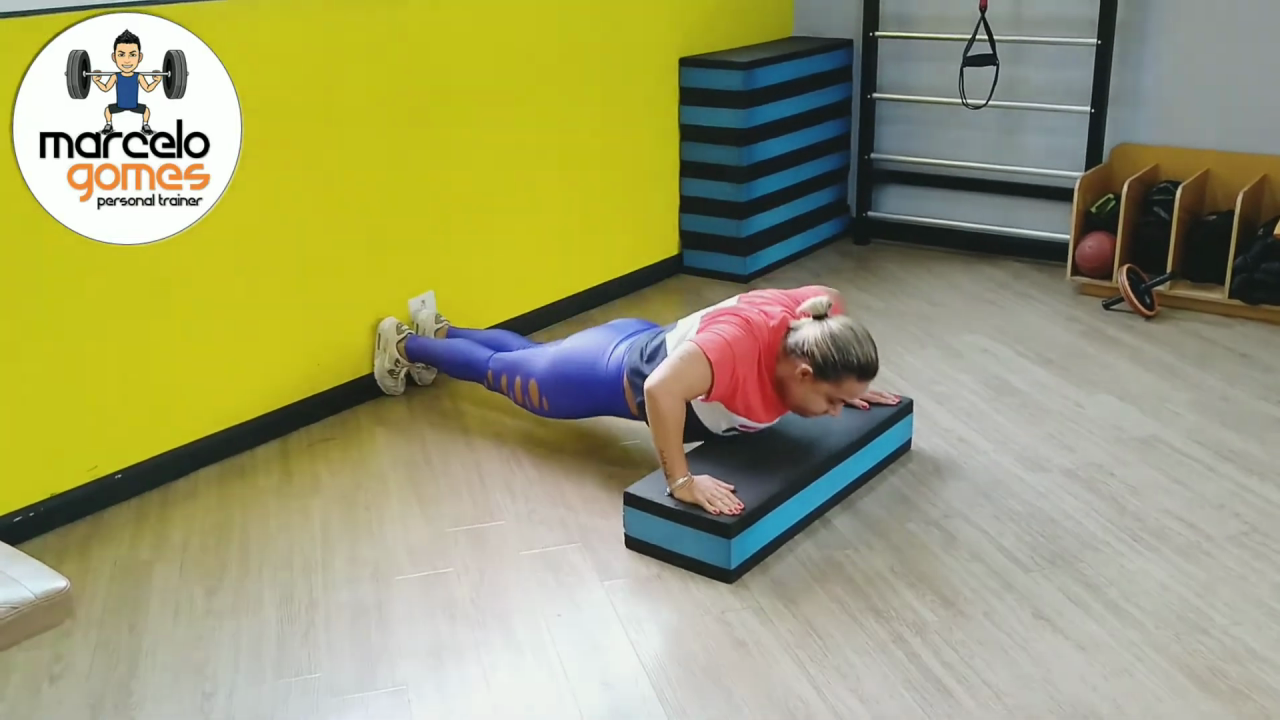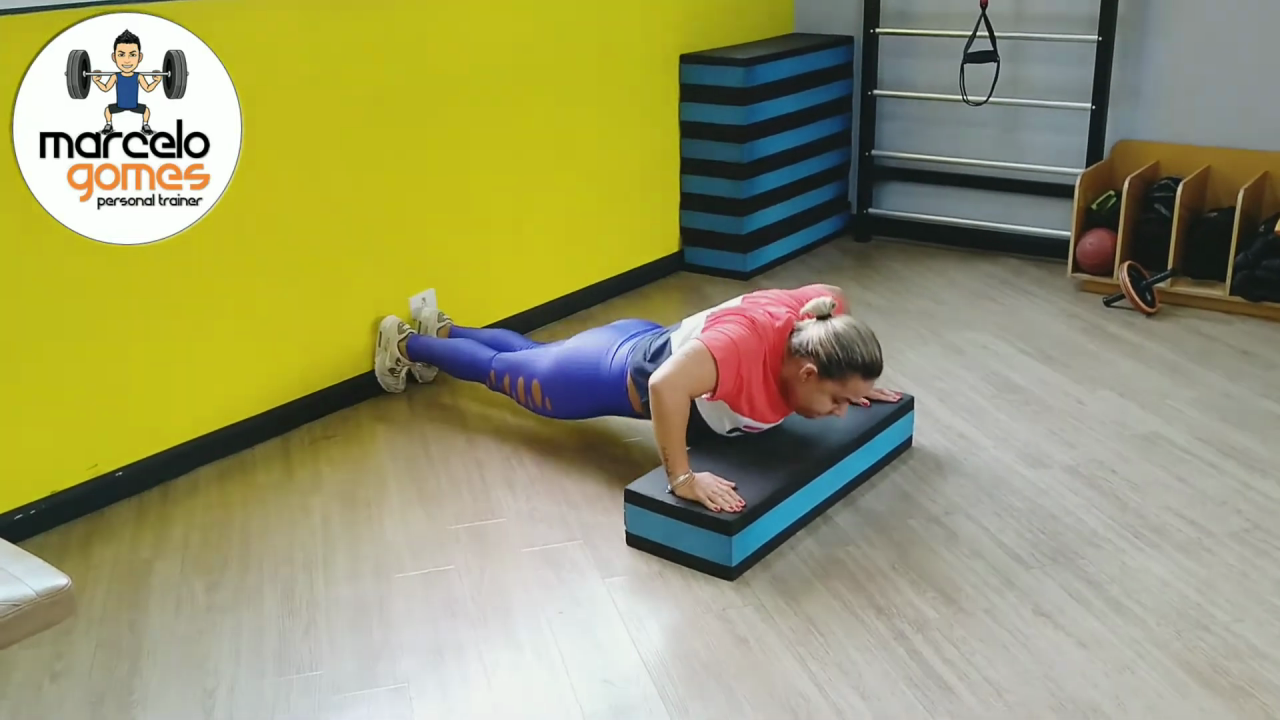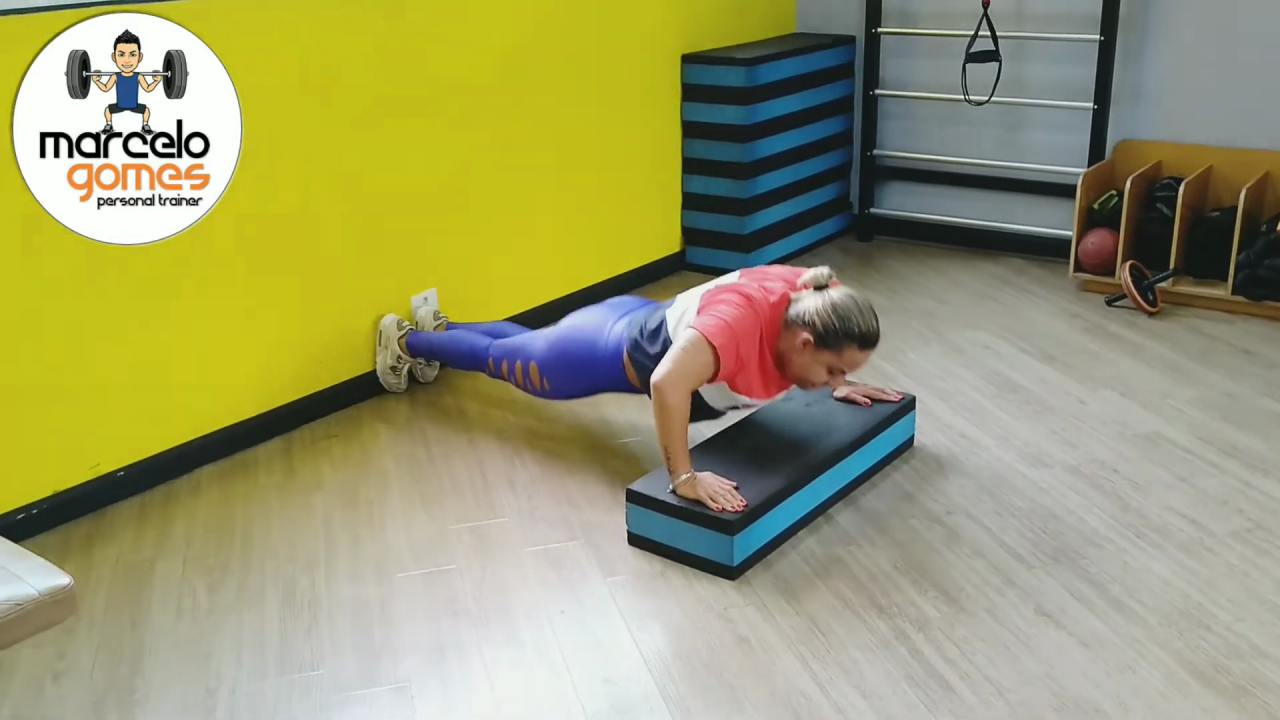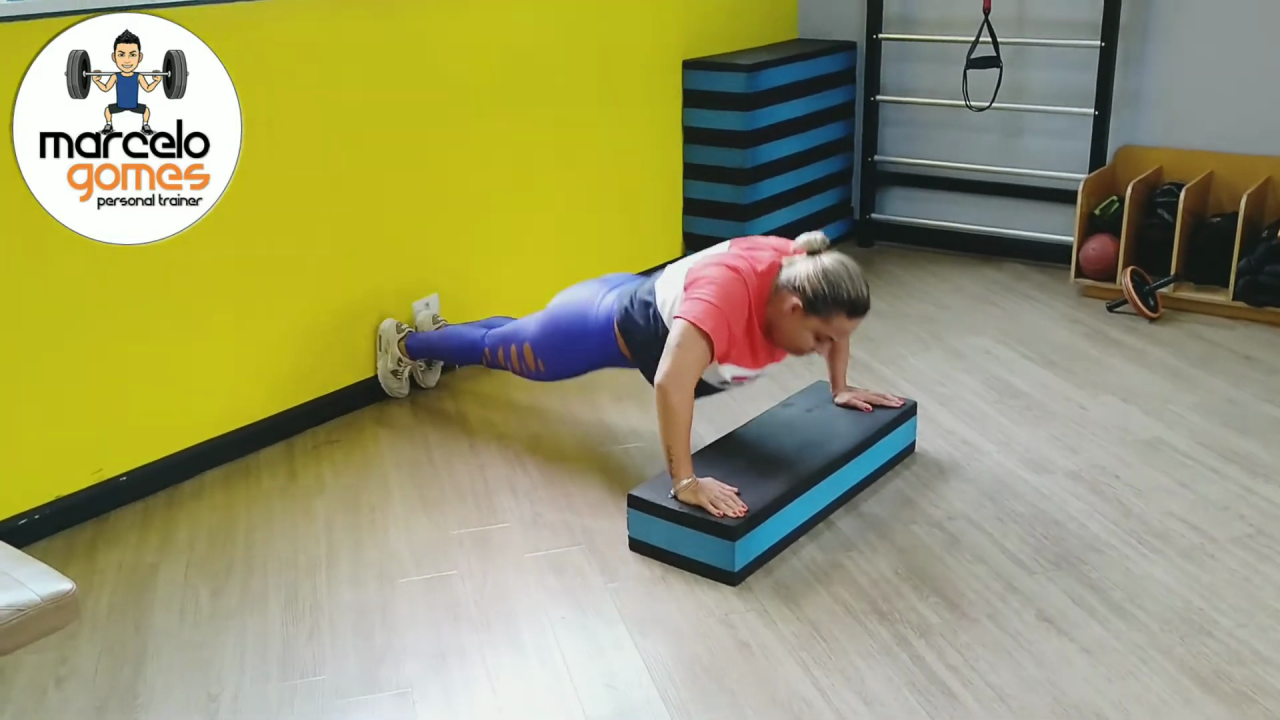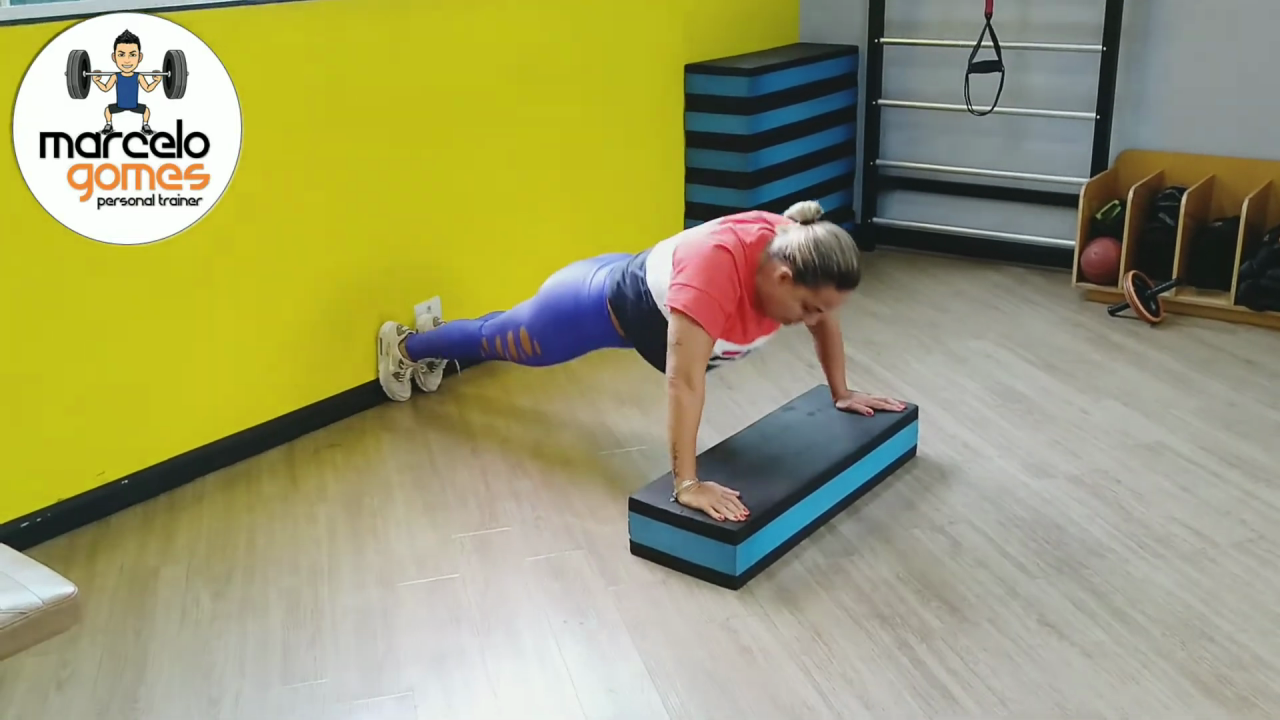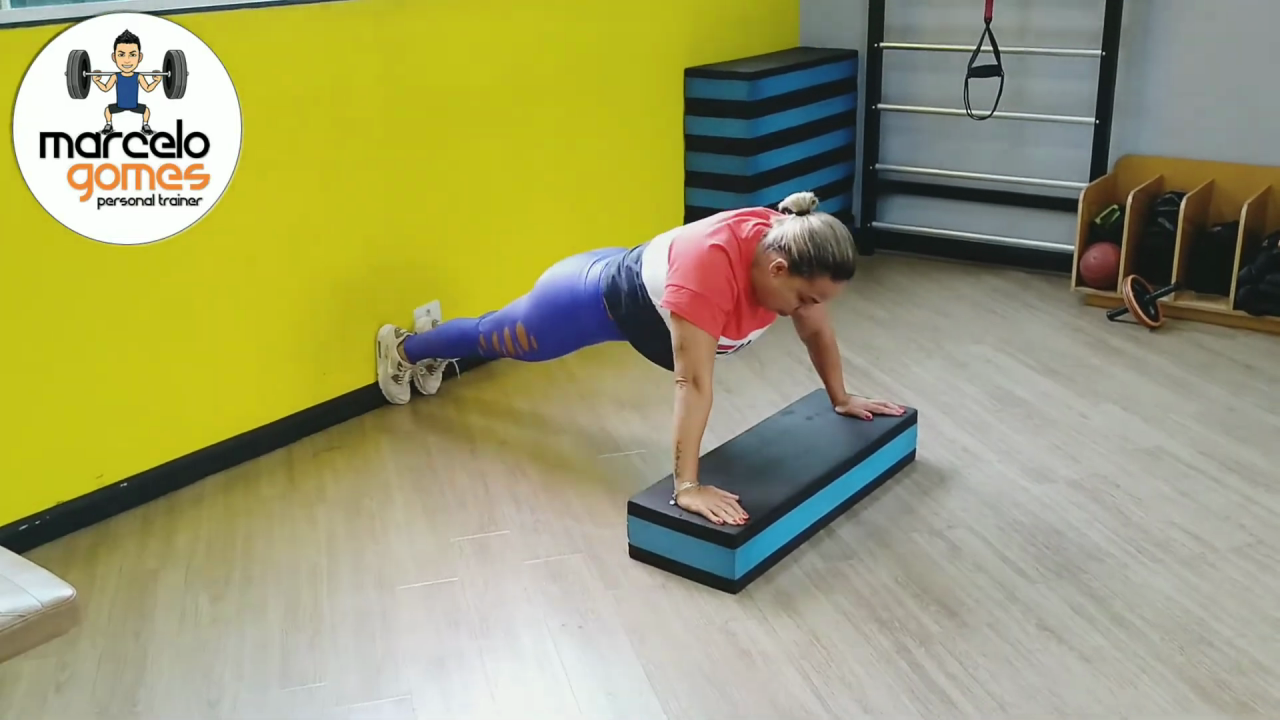
dt=0.2s
person 1, frame 1
left shoulder: (810, 323)
right shoulder: (741, 344)
left elbow: (832, 296)
right elbow: (659, 389)
left wrist: (847, 392)
right wrist: (681, 481)
left hip: (646, 342)
right hip: (614, 377)
left knee: (532, 349)
right knee: (497, 372)
left ankle: (439, 330)
right ankle: (404, 344)
person 1, frame 2
left shoulder: (812, 325)
right shoulder: (746, 344)
left elbow: (836, 298)
right elbow: (665, 387)
left wrist: (849, 392)
right wrist: (683, 479)
left hip: (648, 345)
right hip: (617, 376)
left knee: (529, 350)
right knee: (499, 371)
left ankle: (441, 327)
right ankle: (405, 343)
person 1, frame 3
left shoulder: (808, 301)
right shoulder: (742, 319)
right elbow: (666, 384)
left wrist: (843, 386)
right wrist: (685, 478)
left hip: (647, 325)
right hip: (612, 353)
left knee: (520, 341)
right knee: (498, 360)
left ankle: (441, 324)
right ankle: (405, 340)
person 1, frame 4
left shoulder: (802, 274)
right shoulder: (729, 289)
left elbow: (834, 327)
right elbow: (672, 384)
left wrist: (841, 387)
right wrist: (685, 482)
left hip: (644, 312)
right hip: (603, 325)
left knee: (508, 339)
right knee: (494, 349)
left ankle: (439, 327)
right ankle: (405, 343)
person 1, frame 5
left shoulder: (796, 251)
right shoulder: (718, 264)
left elbow: (826, 323)
right elbow: (684, 380)
left wrist: (842, 395)
right wrist: (687, 485)
left hip: (638, 297)
right hip: (595, 304)
left knee: (501, 336)
right knee: (495, 343)
left ankle: (438, 331)
right ankle: (406, 346)
person 1, frame 6
left shoulder: (792, 246)
right shoulder: (712, 261)
left elbow: (815, 327)
right elbow: (693, 383)
left wrist: (841, 399)
right wrist: (687, 487)
left hip: (632, 292)
right hip: (590, 297)
left knee: (497, 335)
right knee: (491, 339)
left ankle: (435, 332)
right ankle: (405, 349)
